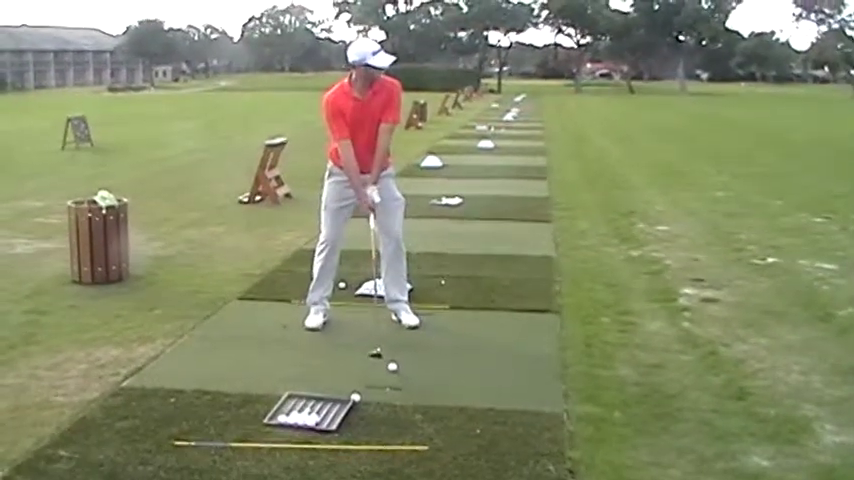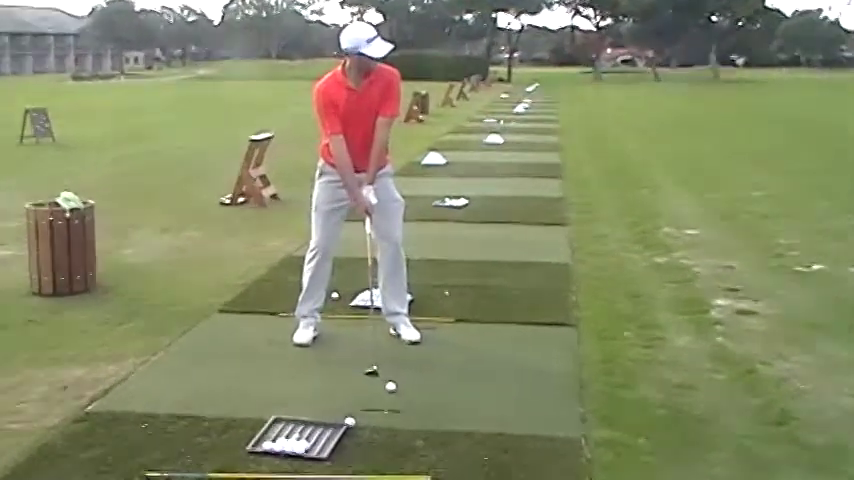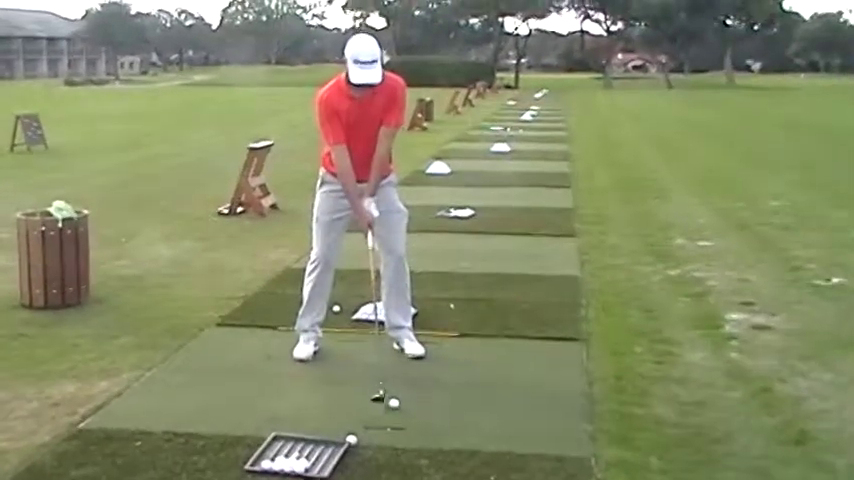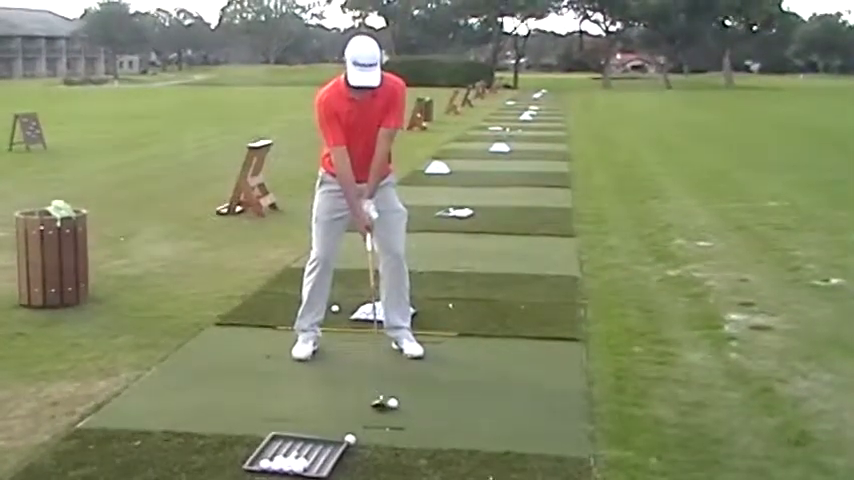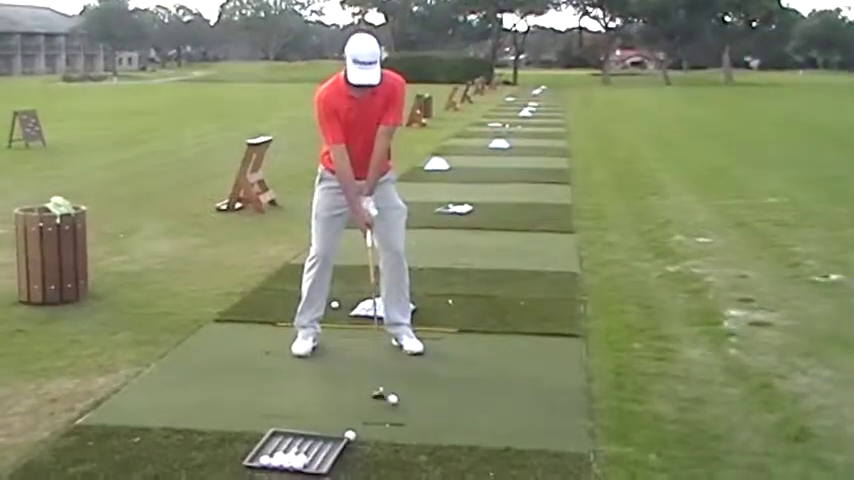
dt=0.4s
person 1, frame 1
left shoulder: (391, 89)
right shoulder: (334, 99)
left elbow: (384, 138)
right elbow: (345, 149)
left wrist: (372, 183)
right wrist: (360, 192)
left hip: (380, 173)
right hip: (342, 174)
left knee: (393, 238)
right knee: (329, 239)
left ankle: (399, 304)
right ankle: (318, 306)
person 1, frame 2
left shoulder: (390, 78)
right shoulder: (325, 89)
left elbow: (381, 134)
right elbow: (337, 145)
left wrist: (369, 183)
right wrist: (355, 193)
left hip: (378, 172)
right hip: (334, 173)
left knee: (392, 243)
right knee: (321, 245)
left ankle: (398, 317)
right ankle: (308, 318)
person 1, frame 3
left shoulder: (395, 88)
right shoulder: (327, 97)
left elbow: (384, 145)
right elbow: (339, 155)
left wrist: (370, 195)
right wrist: (357, 206)
left hip: (380, 181)
right hip: (336, 182)
left knee: (395, 255)
right knee: (322, 257)
left ankle: (401, 331)
right ankle: (308, 332)
person 1, frame 4
left shoulder: (395, 89)
right shoulder: (327, 98)
left elbow: (383, 146)
right elbow: (340, 157)
left wrist: (369, 197)
right wrist: (356, 209)
left hip: (380, 182)
right hip: (335, 182)
left knee: (395, 255)
right knee: (321, 257)
left ankle: (400, 331)
right ankle: (307, 332)
person 1, frame 5
left shoulder: (394, 86)
right shoulder: (327, 96)
left elbow: (382, 143)
right elbow: (339, 154)
left wrist: (368, 194)
right wrist: (355, 206)
left hip: (379, 178)
right hip: (335, 179)
left knee: (394, 251)
right knee: (320, 254)
left ankle: (400, 327)
right ankle: (307, 328)
